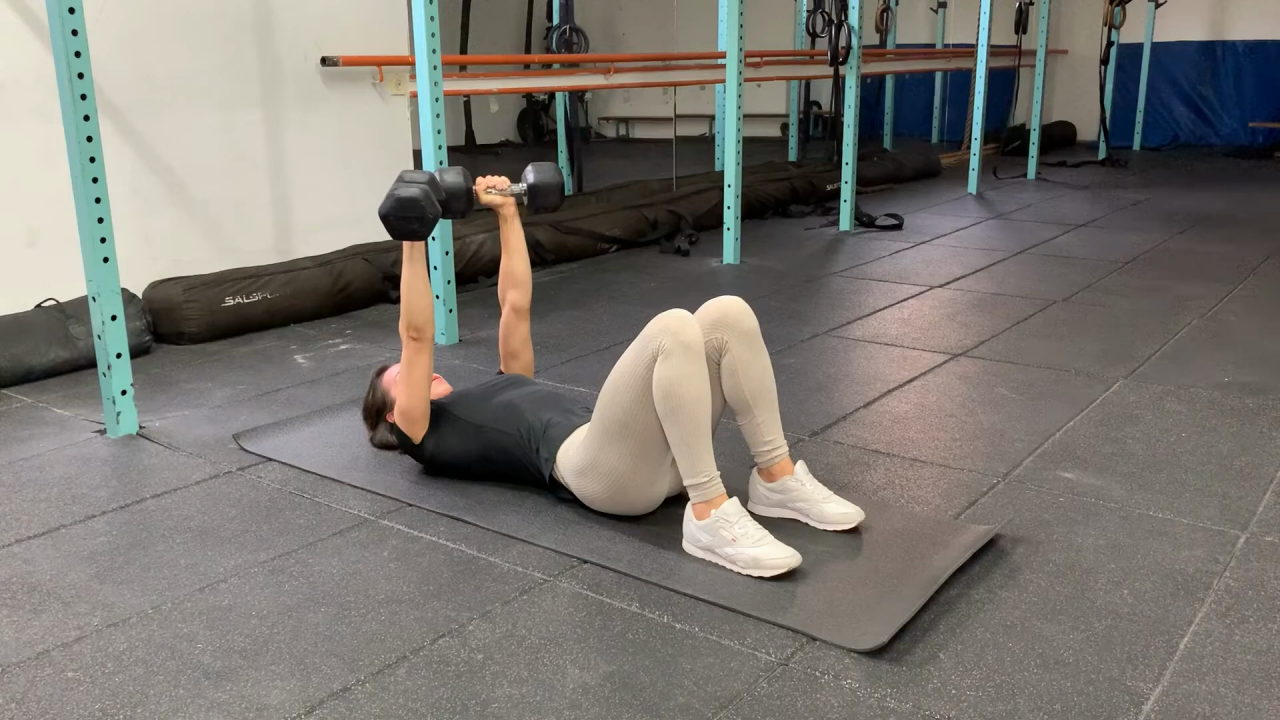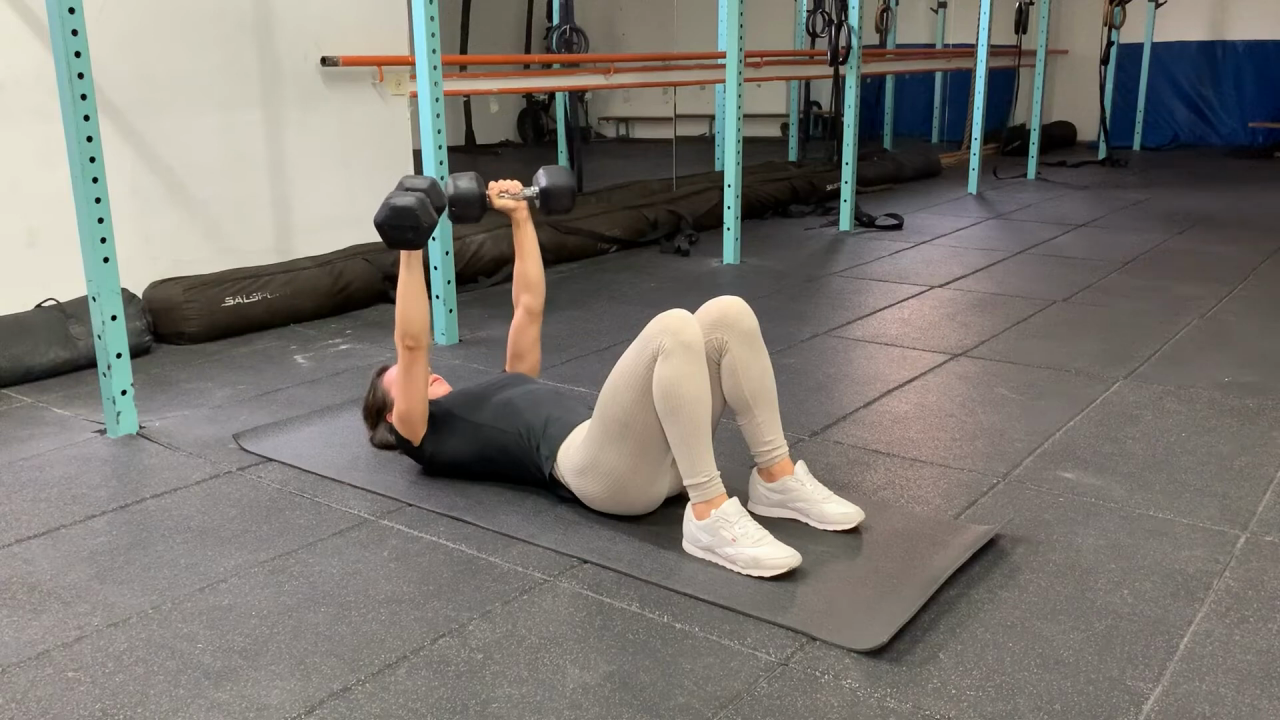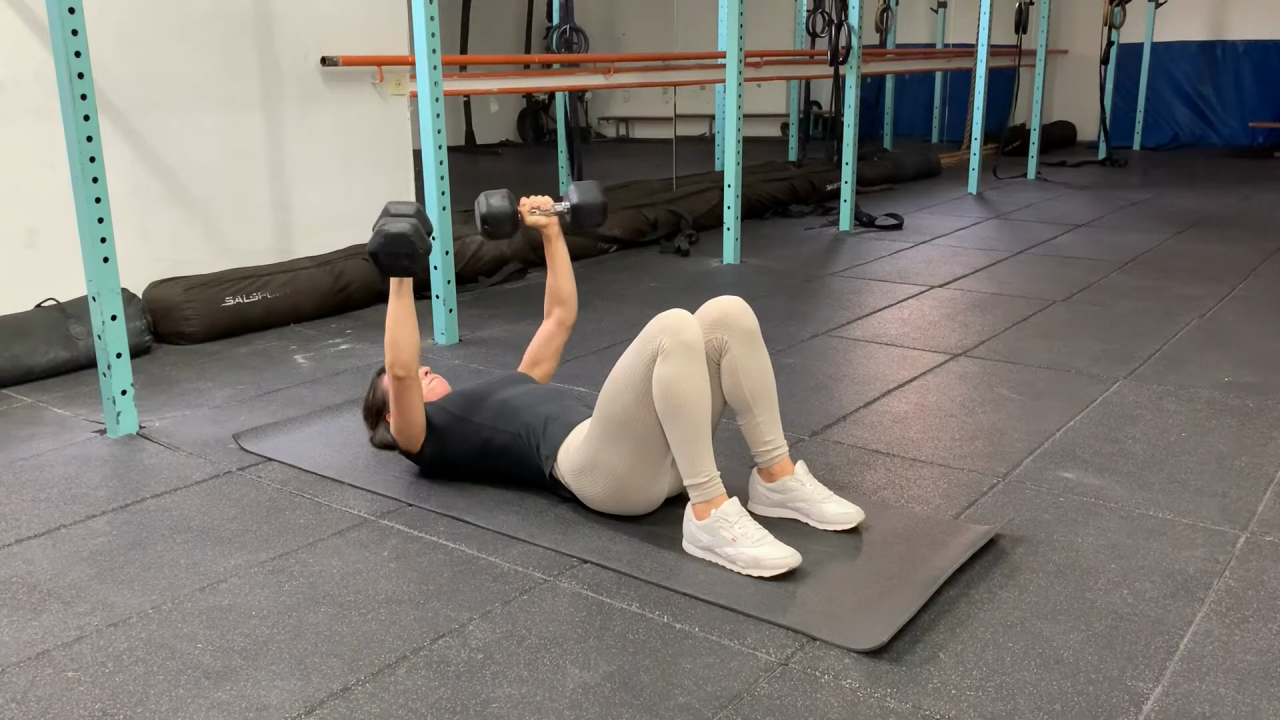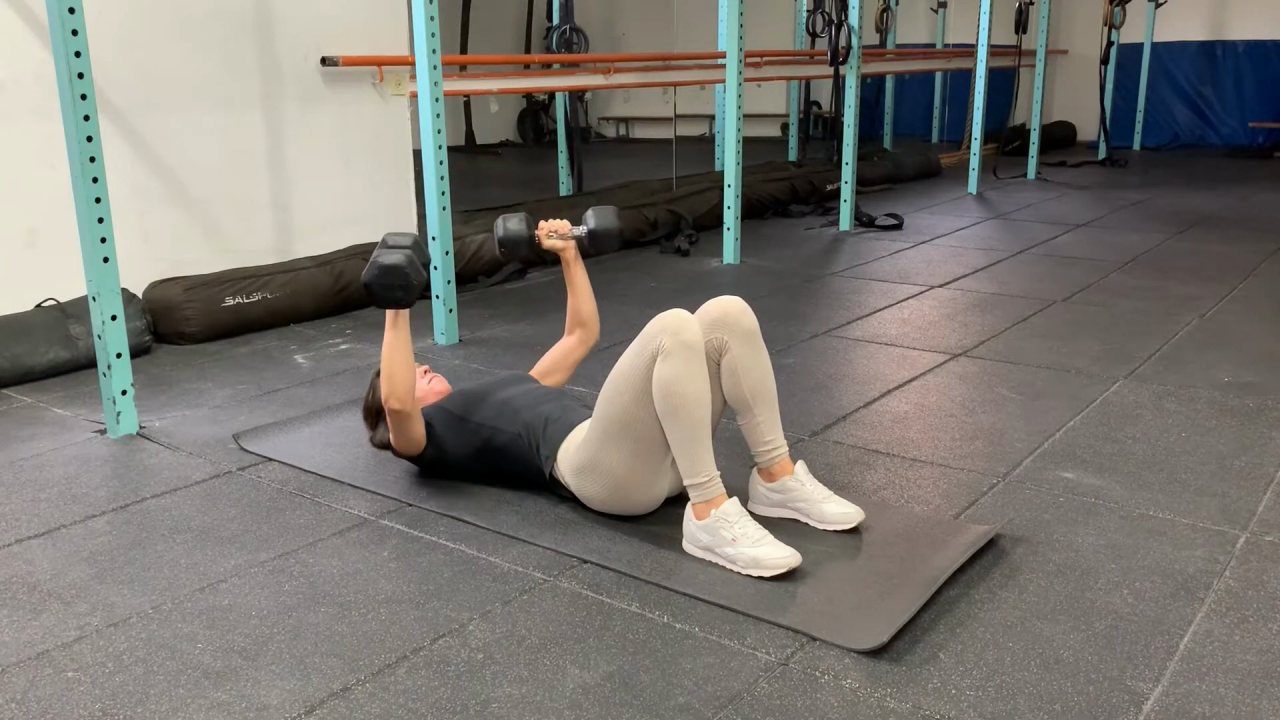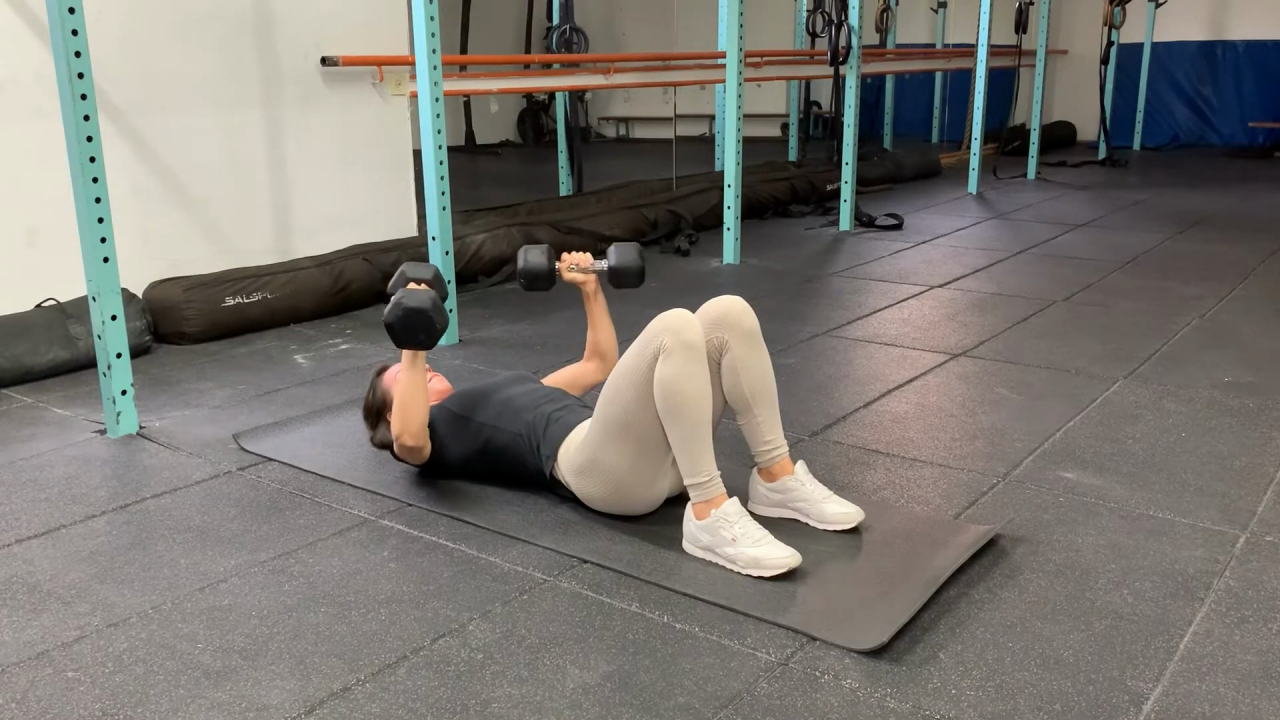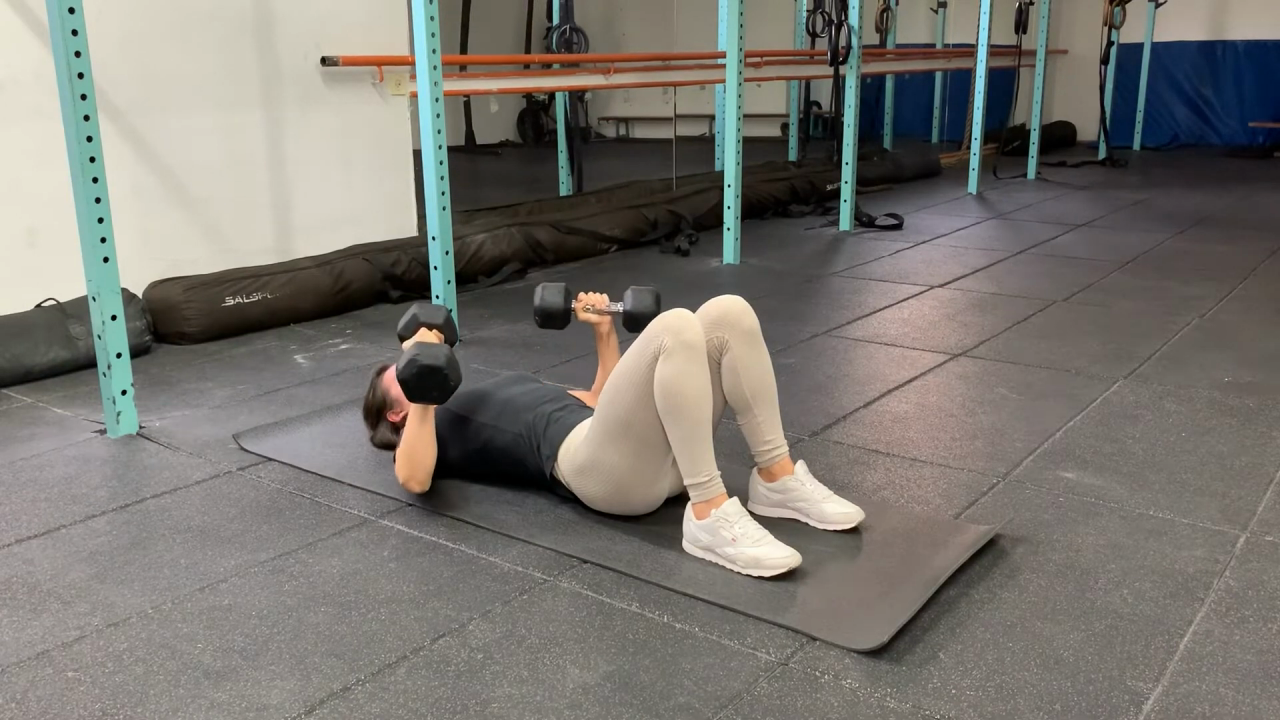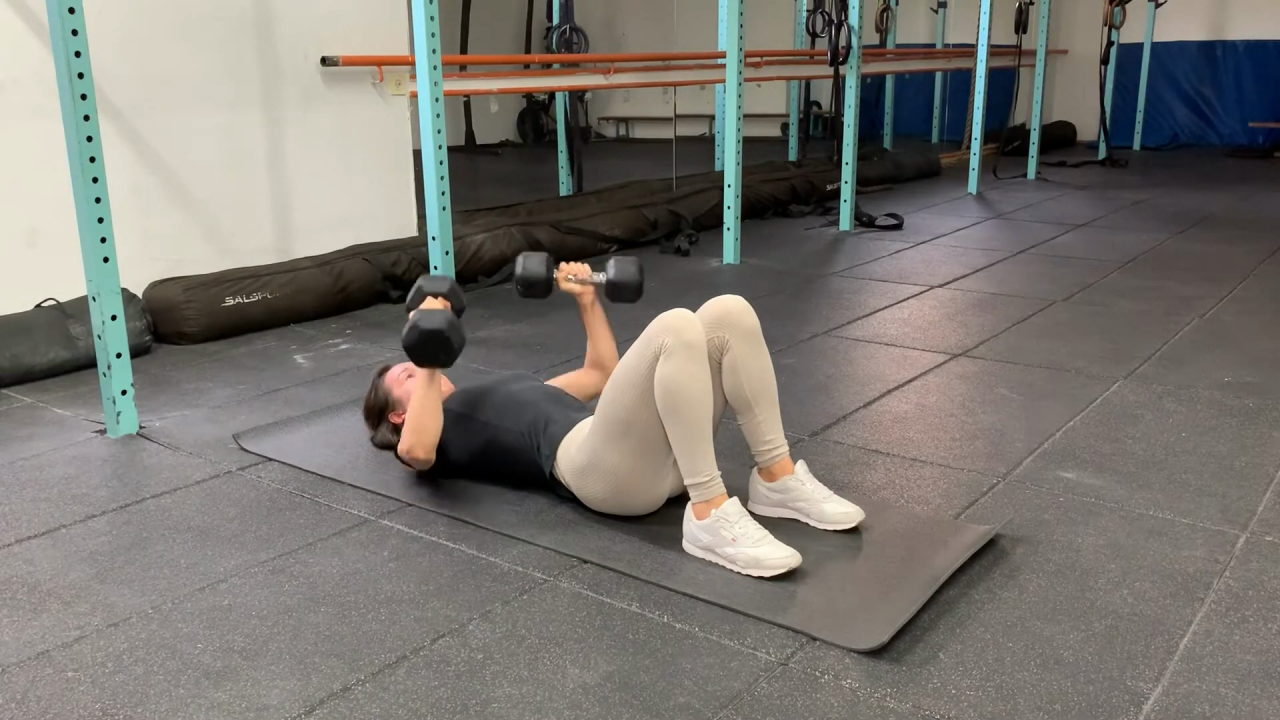
dt=0.7s
person 1, frame 1
left shoulder: (498, 391)
right shoulder: (427, 434)
left elbow: (516, 305)
right elbow: (417, 337)
left wrist: (507, 213)
right wrist: (413, 241)
left hip: (653, 454)
right hip: (601, 470)
left knee: (727, 315)
right knee: (673, 328)
left ankle: (777, 479)
right ankle: (710, 515)
person 1, frame 2
left shoulder: (502, 389)
right shoulder: (427, 435)
left elbow: (528, 307)
right elbow: (411, 343)
left wrist: (520, 217)
right wrist: (411, 250)
left hip: (653, 453)
right hip: (598, 466)
left knee: (727, 313)
right knee: (674, 327)
left ankle: (777, 478)
right ankle: (710, 515)
person 1, frame 3
left shoulder: (506, 388)
right shoulder: (425, 438)
left elbow: (560, 317)
right elbow: (401, 372)
left wrist: (550, 232)
right wrist: (401, 278)
left hip: (654, 453)
right hip: (598, 468)
left knee: (727, 314)
right knee: (673, 329)
left ankle: (778, 479)
right ankle: (710, 515)
person 1, frame 4
left shoulder: (510, 387)
right shoulder: (425, 437)
left elbow: (582, 334)
right elbow: (396, 402)
left wrist: (569, 255)
right wrist: (397, 310)
left hip: (654, 452)
right hip: (596, 465)
left knee: (727, 314)
right knee: (673, 327)
left ankle: (777, 480)
right ankle: (710, 515)
person 1, frame 5
left shoulder: (499, 392)
right shoulder: (432, 433)
left elbow: (600, 364)
right elbow: (408, 439)
left wrist: (590, 290)
right wrist: (411, 343)
left hip: (656, 454)
right hip: (597, 467)
left knee: (728, 314)
right knee: (674, 328)
left ankle: (778, 481)
right ankle: (710, 516)
person 1, frame 6
left shoulder: (499, 389)
right shoulder: (428, 427)
left elbow: (604, 397)
right elbow: (415, 479)
left wrist: (604, 331)
left hip: (653, 451)
right hip: (595, 465)
left knee: (728, 312)
right knee: (675, 327)
left ankle: (778, 480)
right ankle: (710, 516)
person 1, frame 7
left shoulder: (502, 389)
right shoulder: (438, 432)
left elbow: (602, 373)
right elbow: (419, 447)
left wrist: (587, 299)
left hip: (651, 452)
right hip: (595, 466)
left knee: (728, 311)
right knee: (675, 326)
left ankle: (778, 482)
right ankle: (710, 517)
